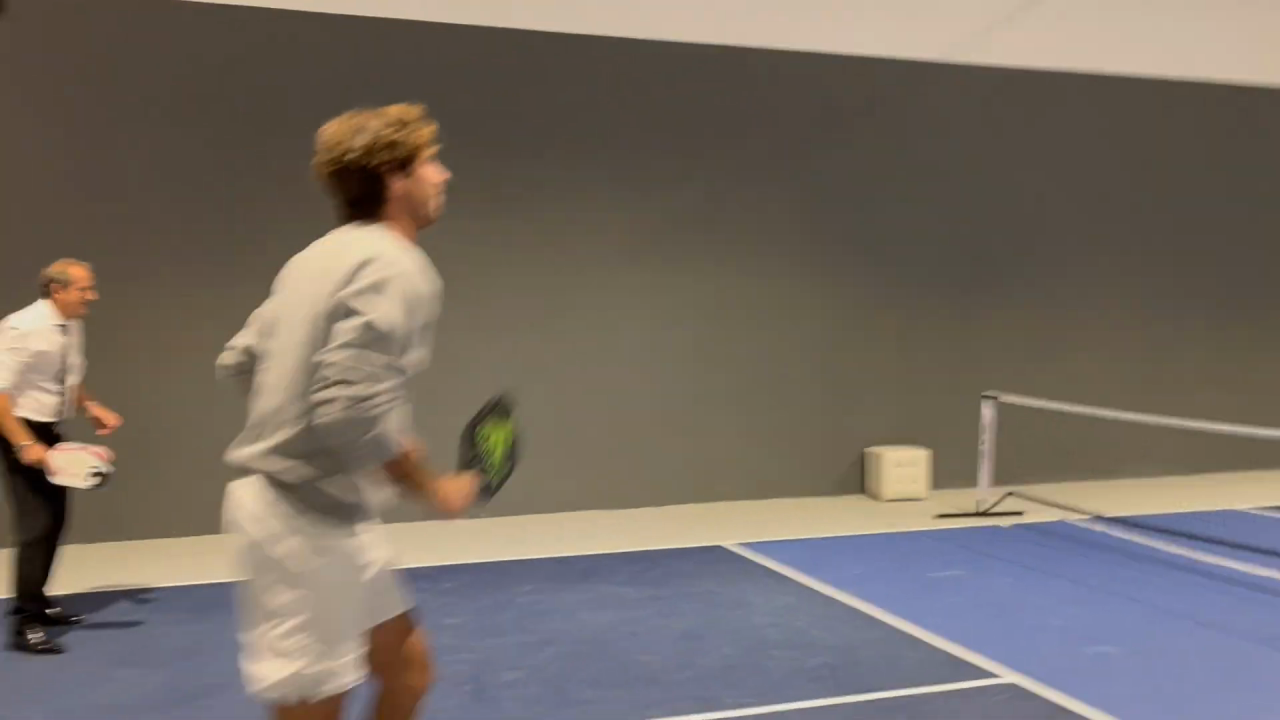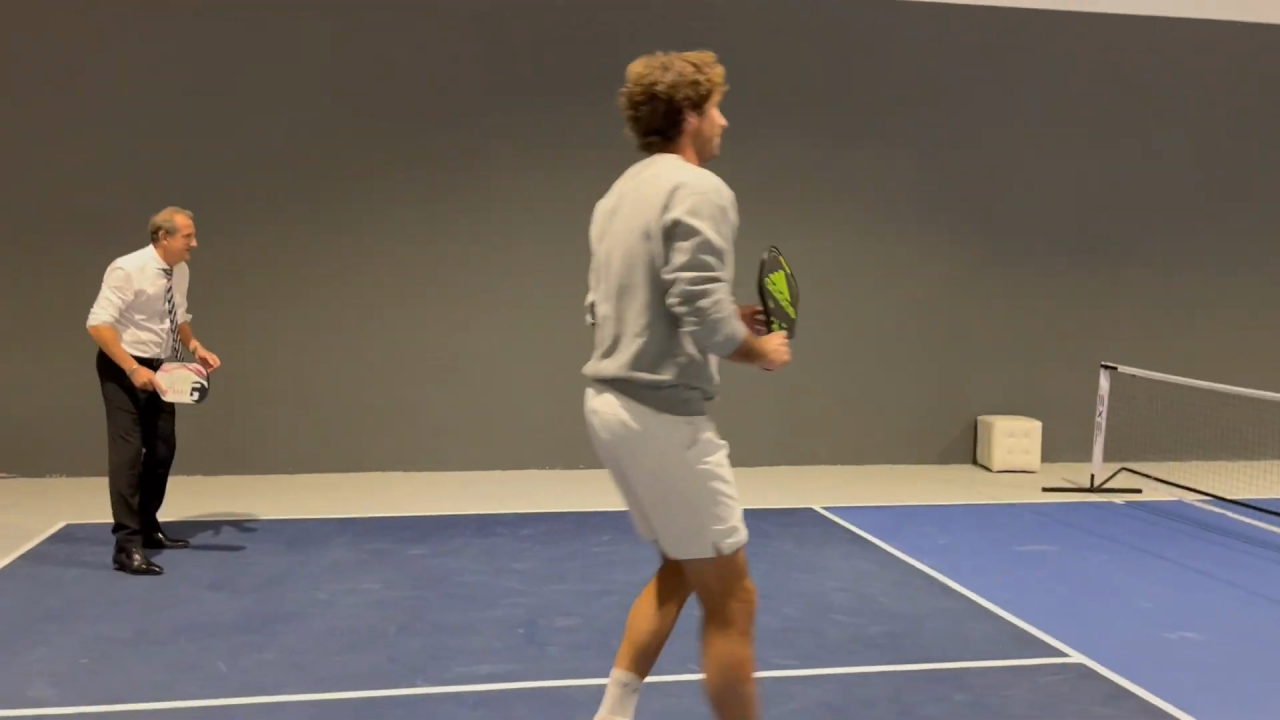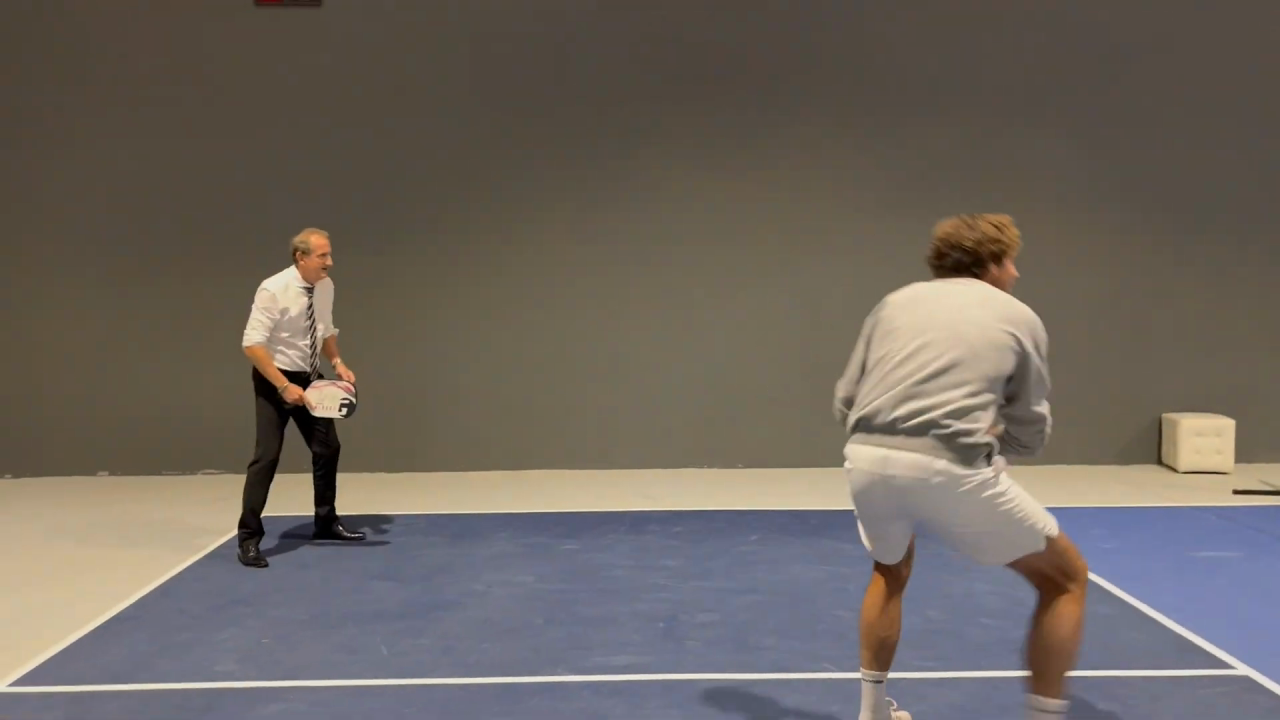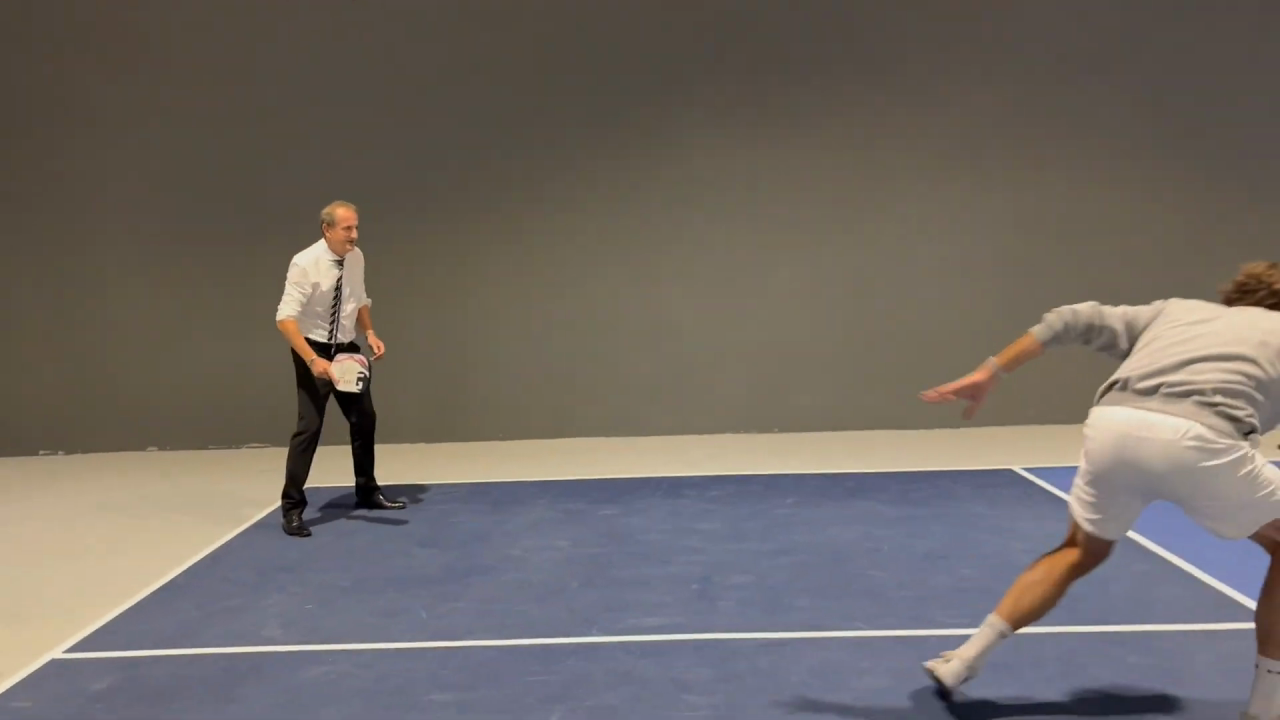
dt=0.5s
person 1, frame 1
left shoulder: (317, 260)
right shoulder: (396, 271)
left elbow: (238, 363)
right elbow: (354, 413)
right wrist: (429, 485)
left hip: (306, 507)
right hip: (305, 517)
left knee: (409, 669)
person 1, frame 2
left shoulder: (617, 196)
right shoulder: (700, 189)
right elbow: (705, 314)
right wrist: (760, 349)
left hip: (613, 404)
right hip: (663, 413)
left knee: (677, 571)
right knee: (730, 602)
person 1, frame 3
left shoulder: (894, 302)
right shoulder: (1020, 319)
left elbow: (847, 404)
right elbow: (1030, 437)
left hip: (867, 458)
right hip: (952, 469)
left knee: (891, 572)
right knee: (1065, 577)
person 1, frame 4
left shoulder: (1174, 309)
left elbow: (1076, 321)
left wrist: (987, 374)
left hip: (1111, 426)
right hip: (1196, 439)
left knee: (1079, 552)
left ankle: (962, 664)
person 2, frame 1
left shoulder: (73, 328)
left wrist: (92, 407)
left hip: (50, 431)
left knee: (54, 517)
right knee: (37, 521)
left ankle: (35, 601)
person 2, frame 2
left shoulder: (180, 272)
right shoulder: (128, 269)
right elbow: (98, 324)
left wrist: (194, 346)
right wrist: (133, 369)
left hip: (158, 368)
right hip: (123, 367)
left knee: (163, 449)
right knee: (128, 449)
left ankle: (148, 527)
right ankle: (127, 543)
person 2, frame 3
left shoulder: (325, 286)
right shoulder: (273, 289)
right elbow: (252, 343)
left wrist: (337, 362)
right wrist: (284, 385)
left hip: (312, 378)
right hip: (276, 380)
left knee: (328, 448)
right knee: (267, 456)
left ankle: (326, 521)
right ankle: (249, 537)
person 2, frame 4
left shoulder: (356, 257)
right shoulder: (305, 263)
right elbow: (286, 318)
left wrist: (370, 333)
right wrist: (312, 360)
left hip: (348, 350)
right hip: (315, 351)
left knee: (364, 418)
right knee: (309, 427)
left ankle: (367, 490)
right ankle: (292, 507)
